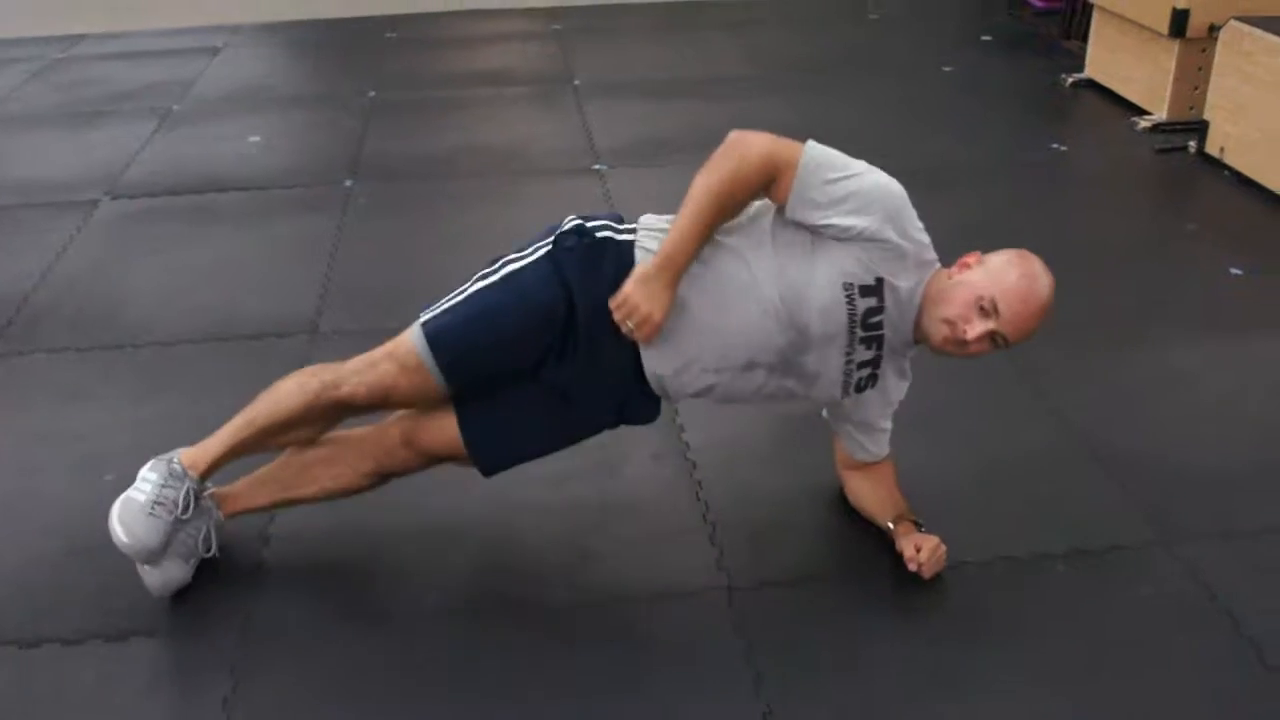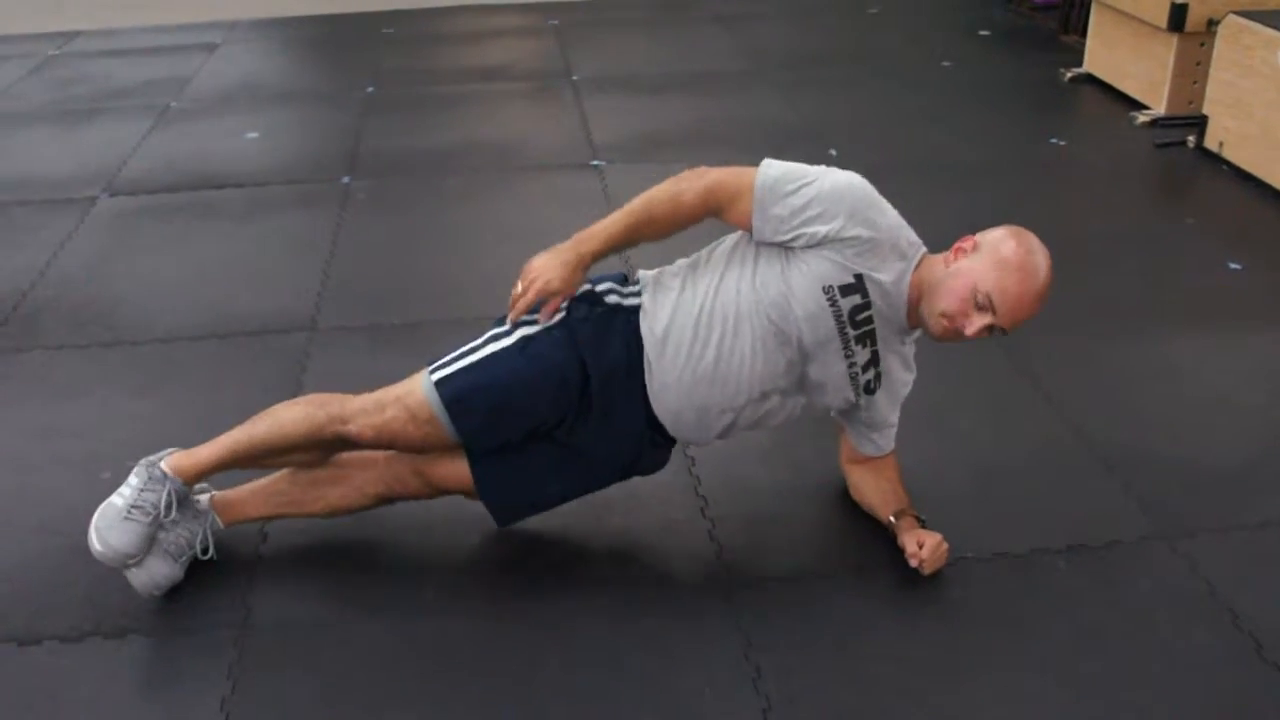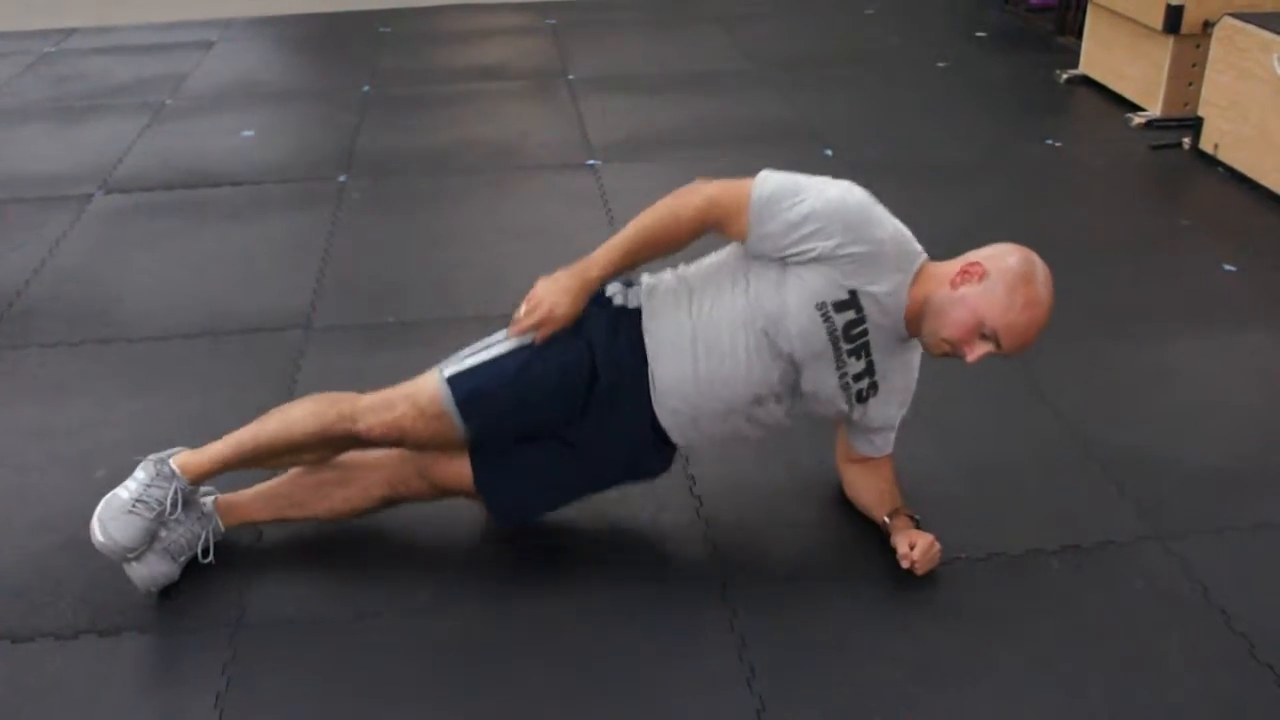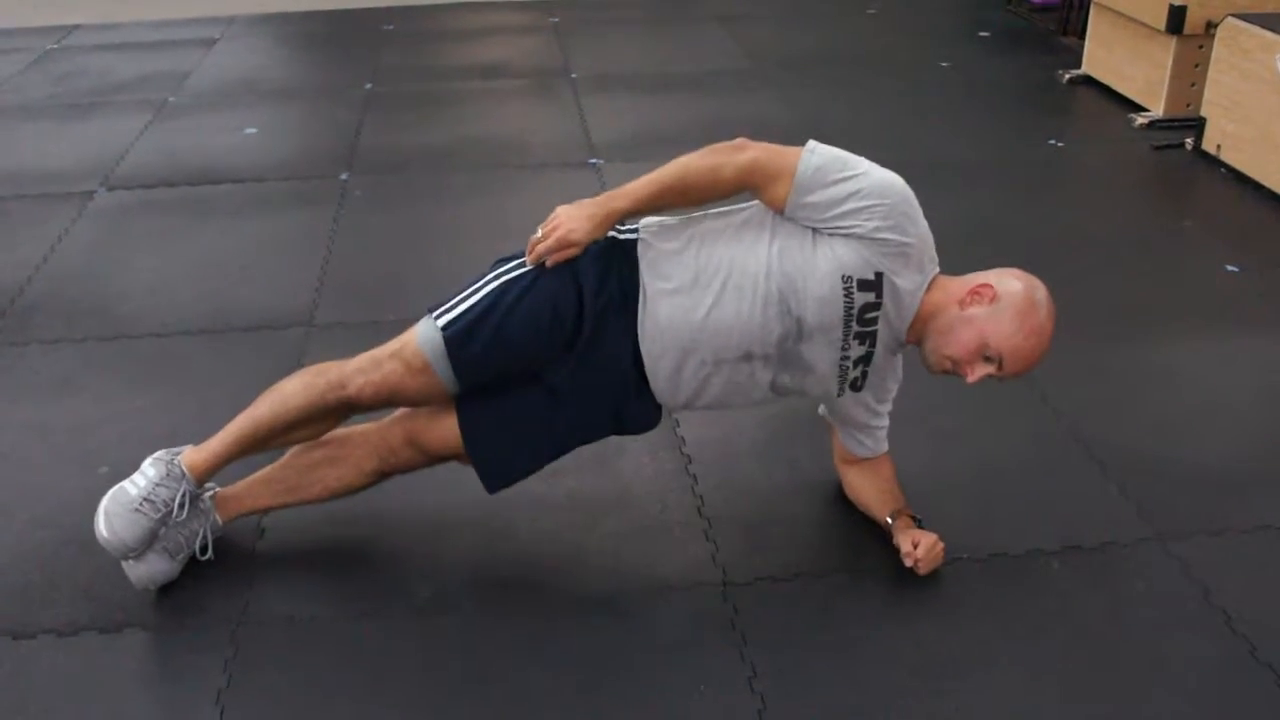
dt=0.7s
person 1, frame 1
left shoulder: (884, 369)
right shoulder: (887, 223)
left elbow: (862, 465)
right elbow: (752, 151)
left wrist: (904, 528)
right wrist: (661, 265)
left hip: (615, 376)
right hip: (596, 284)
left knee: (411, 444)
right knee: (372, 383)
left ankle: (210, 513)
right ankle: (188, 467)
person 1, frame 2
left shoulder: (892, 369)
right shoulder: (858, 216)
left elbow: (864, 458)
right elbow: (707, 189)
left wrist: (908, 523)
right wrist: (574, 251)
left hip: (632, 436)
right hip: (607, 343)
left knee: (417, 474)
right knee: (378, 422)
left ankle: (206, 518)
right ankle: (177, 474)
person 1, frame 3
left shoulder: (896, 372)
right shoulder: (858, 230)
left elbow: (861, 459)
right elbow: (708, 200)
left wrist: (901, 524)
right wrist: (579, 273)
left hip: (639, 438)
right hip: (613, 346)
left knee: (420, 475)
right knee: (386, 421)
left ankle: (212, 520)
right ankle: (184, 471)
person 1, frame 4
left shoulder: (877, 368)
right shoulder: (890, 215)
left elbow: (859, 457)
right elbow: (745, 160)
left wrist: (903, 525)
right wrist: (602, 206)
left hip: (620, 388)
right hip: (602, 289)
left knee: (414, 440)
right knee: (376, 381)
left ankle: (208, 514)
right ankle: (188, 471)
